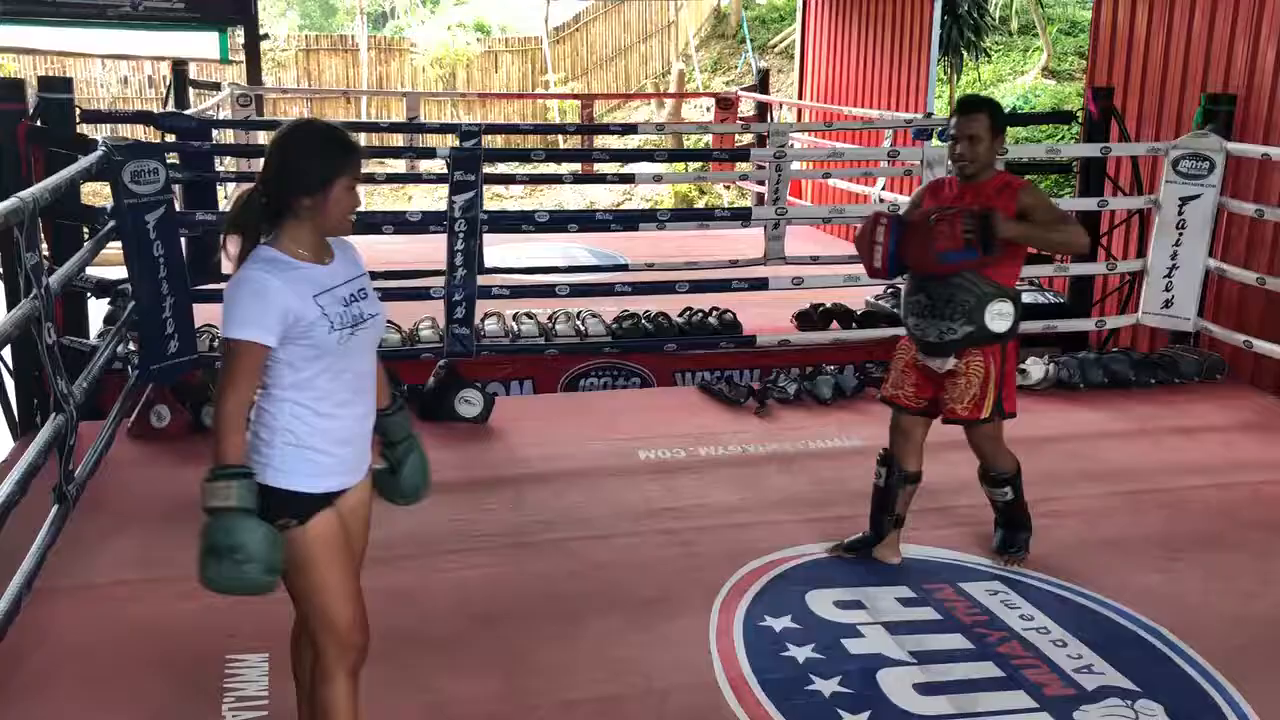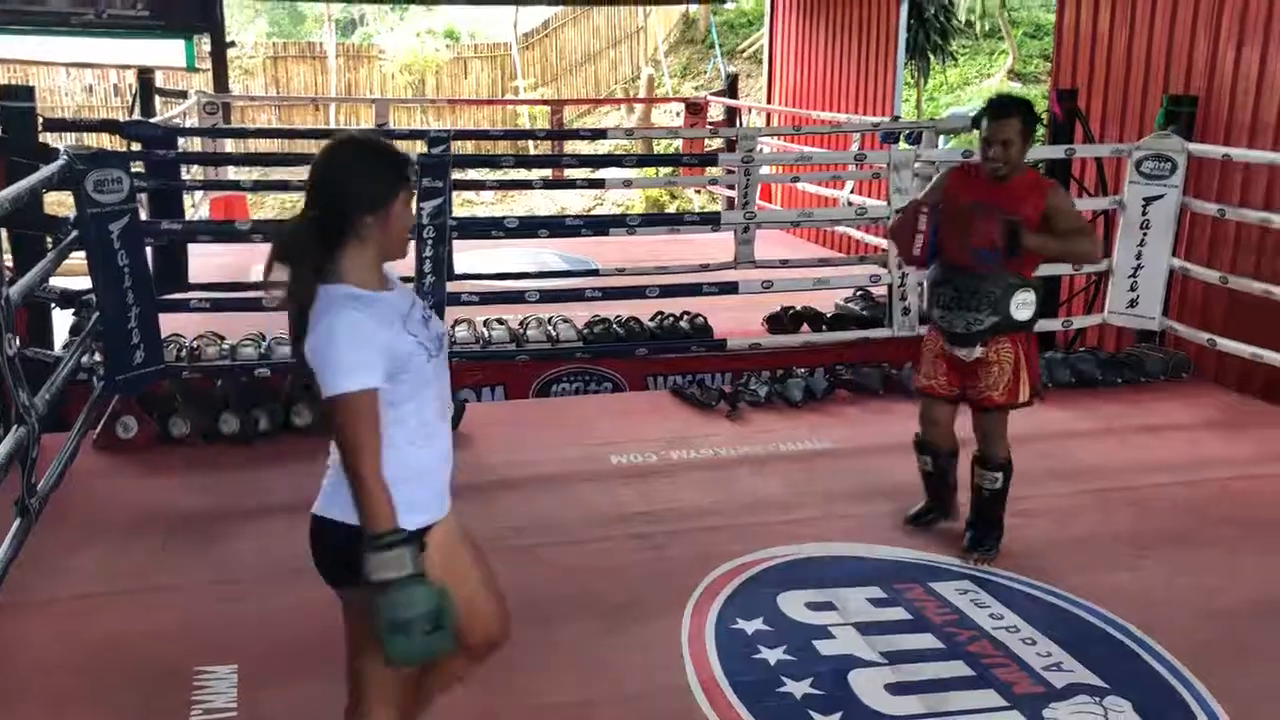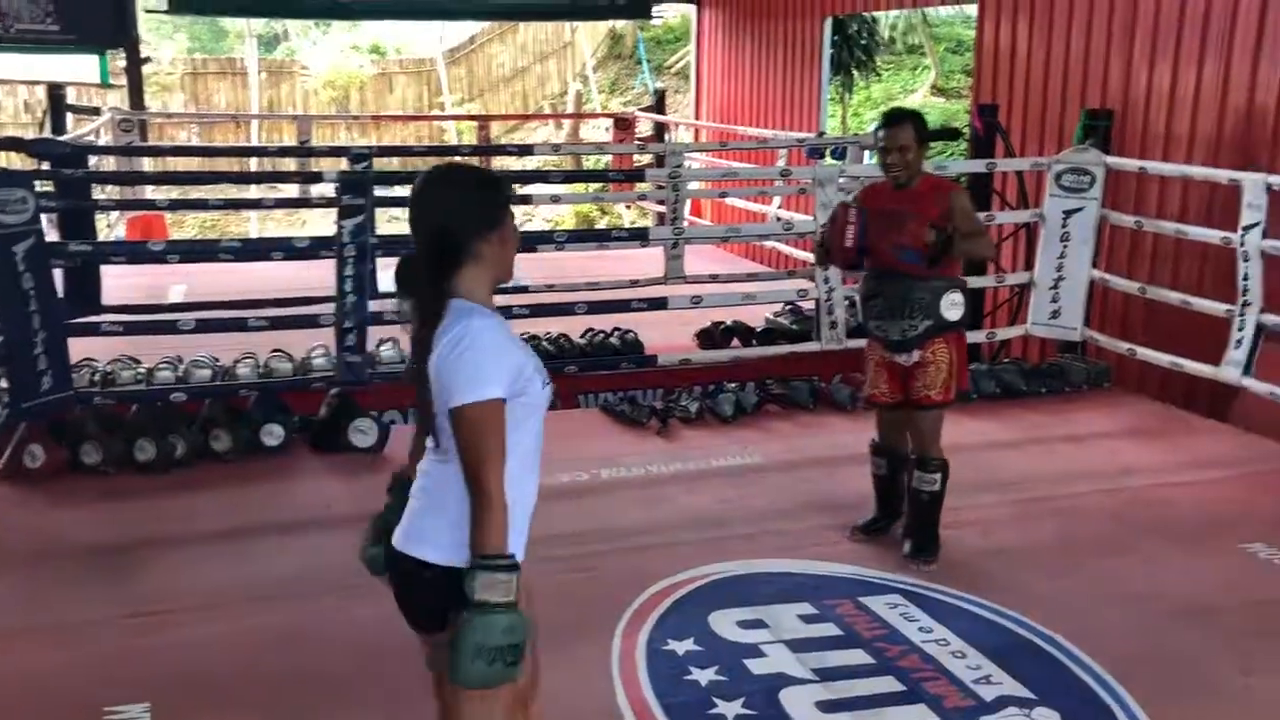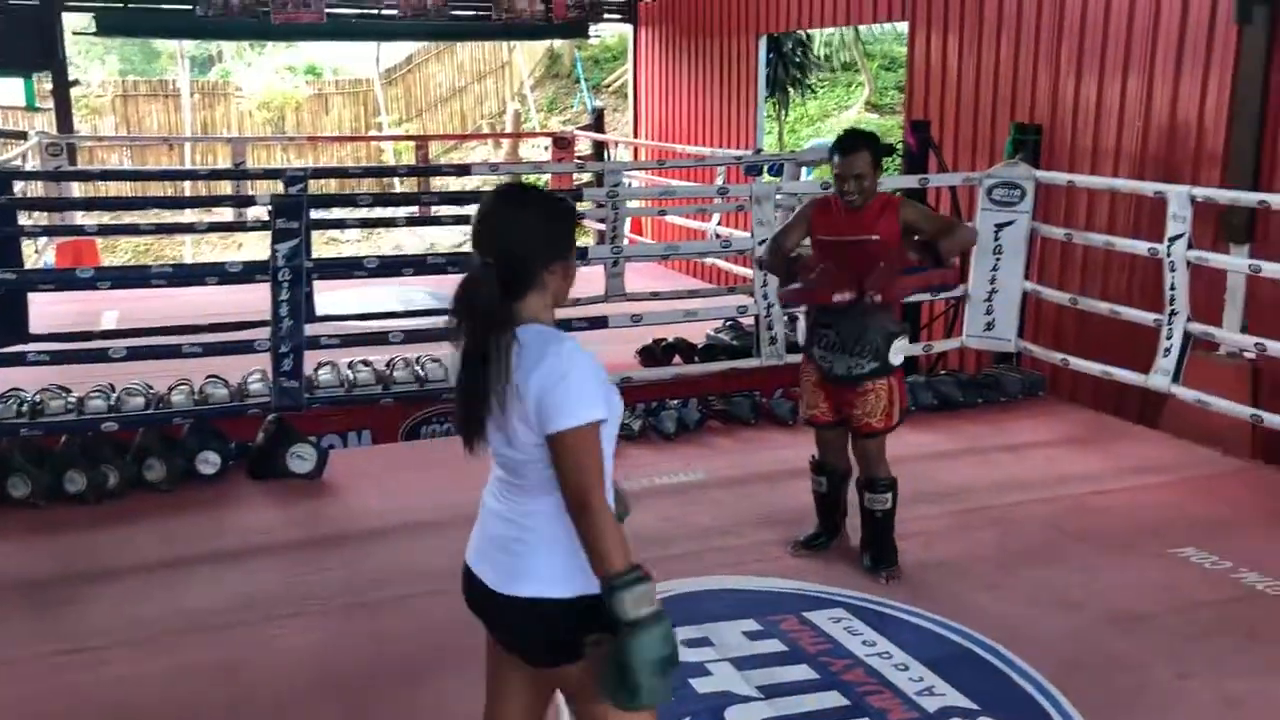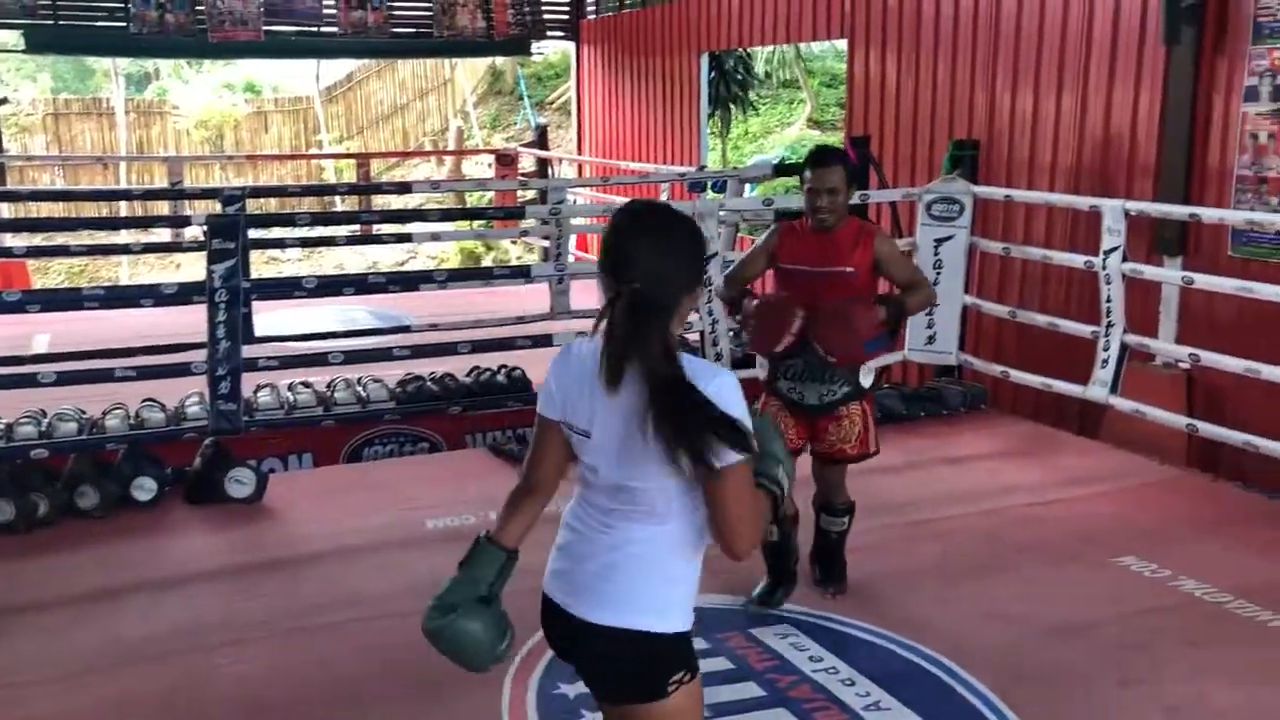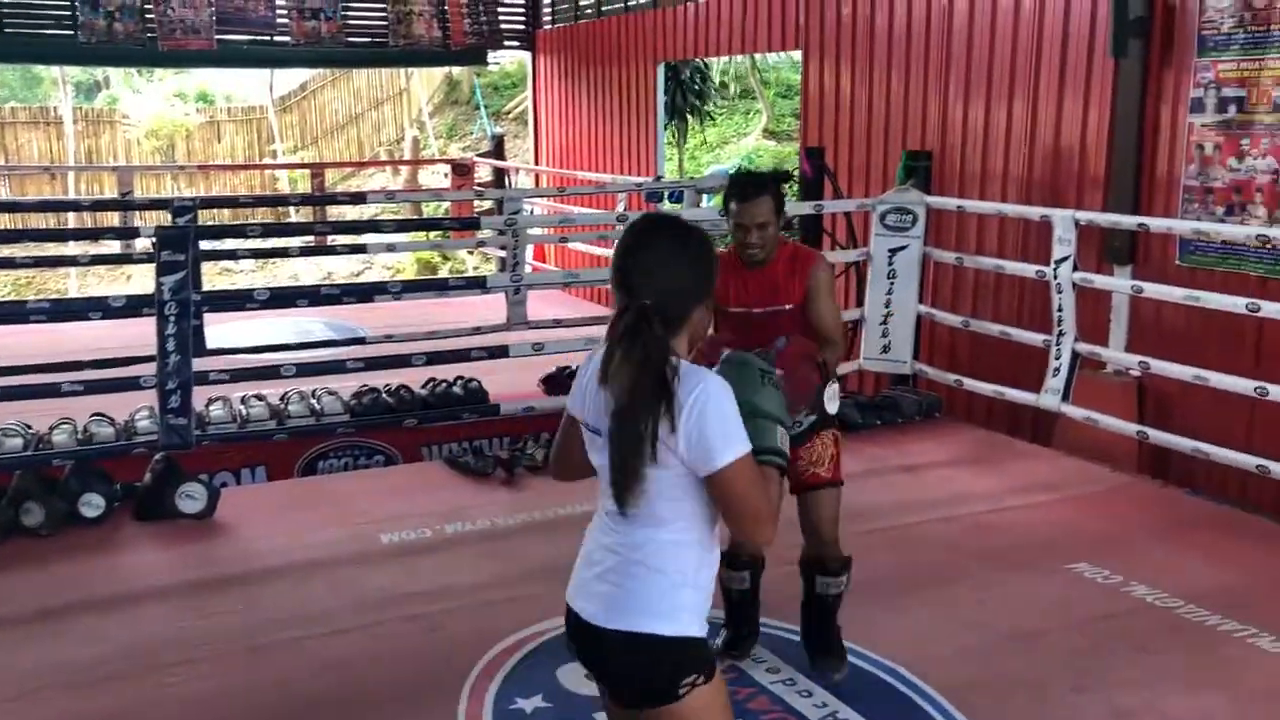
dt=0.5s
person 1, frame 1
left shoulder: (344, 257)
right shoulder: (263, 284)
right elbow: (234, 404)
left wrist: (394, 431)
left hip: (349, 472)
right hip: (291, 486)
left knee: (319, 621)
right knee: (343, 639)
person 1, frame 2
left shoulder: (382, 286)
right shoulder: (345, 321)
right elbow: (364, 468)
right wrist: (392, 576)
left hip: (424, 511)
right hip: (373, 529)
left knee: (484, 628)
person 1, frame 3
left shoulder: (454, 320)
right shoulder: (478, 336)
right elbow: (487, 483)
right wrist: (492, 596)
left hip: (456, 553)
right hip: (454, 567)
person 1, frame 4
left shoulder: (488, 344)
right shoulder: (561, 361)
right elbow: (588, 505)
right wrist: (637, 610)
left hip: (494, 574)
right hip: (553, 594)
person 1, frame 5
left shoulder: (572, 363)
right shoulder: (708, 390)
left elbow: (535, 486)
right elbow: (740, 537)
left wrist: (482, 573)
right wrist: (772, 478)
left hip: (567, 604)
right hip: (638, 629)
person 1, frame 6
left shoulder: (597, 370)
right shoulder: (702, 394)
left elbow: (563, 465)
right elbow: (758, 527)
right wrist: (768, 426)
left hip: (592, 612)
right hip: (654, 634)
person 2, frame 1
left shoulder: (1017, 196)
right shoulder: (932, 193)
left elbow: (1076, 238)
left wrist: (1008, 229)
left hip: (978, 345)
right hip: (923, 337)
left knee: (986, 443)
right knee: (904, 434)
left ankle: (1015, 526)
right ankle: (883, 536)
person 2, frame 2
left shoulder: (1045, 195)
right shoulder: (956, 180)
left elbow: (1091, 249)
right elbow: (911, 223)
left wrist: (1026, 240)
right wrist: (913, 233)
left hip: (1000, 335)
right hip: (944, 327)
left knee: (990, 433)
right knee: (933, 422)
left ankle: (985, 527)
right ankle: (940, 500)
person 2, frame 3
left shoulder: (948, 195)
right shoulder: (868, 198)
left elbow: (982, 248)
right elbow: (833, 249)
left wrist: (937, 241)
right wrist: (840, 246)
left hip: (933, 335)
right hip: (883, 334)
left knee: (925, 436)
right knee: (888, 430)
left ankle: (923, 533)
right ankle: (889, 511)
person 2, frame 4
left shoulder: (898, 212)
right shoulder: (816, 212)
left elbow: (964, 234)
right elbow: (772, 255)
left wrist: (917, 255)
right wrist: (803, 272)
left hip: (873, 360)
right hip: (823, 355)
left knee: (871, 454)
right knee: (828, 447)
left ankle: (879, 545)
right ankle: (829, 525)
person 2, frame 5
left shoulder: (872, 242)
right shoulder: (781, 238)
left elbow: (922, 290)
right elbow: (732, 283)
left wrist: (880, 312)
right wrist: (752, 309)
left hip: (841, 382)
right hip: (785, 379)
left knee: (831, 482)
left ankle: (828, 559)
right ankle: (780, 573)
person 2, frame 6
left shoulder: (811, 267)
right shoulder: (715, 274)
left elbow: (834, 342)
left hip: (806, 417)
left knee: (823, 536)
right knee: (743, 532)
left ankle: (822, 631)
right ankle: (740, 629)
